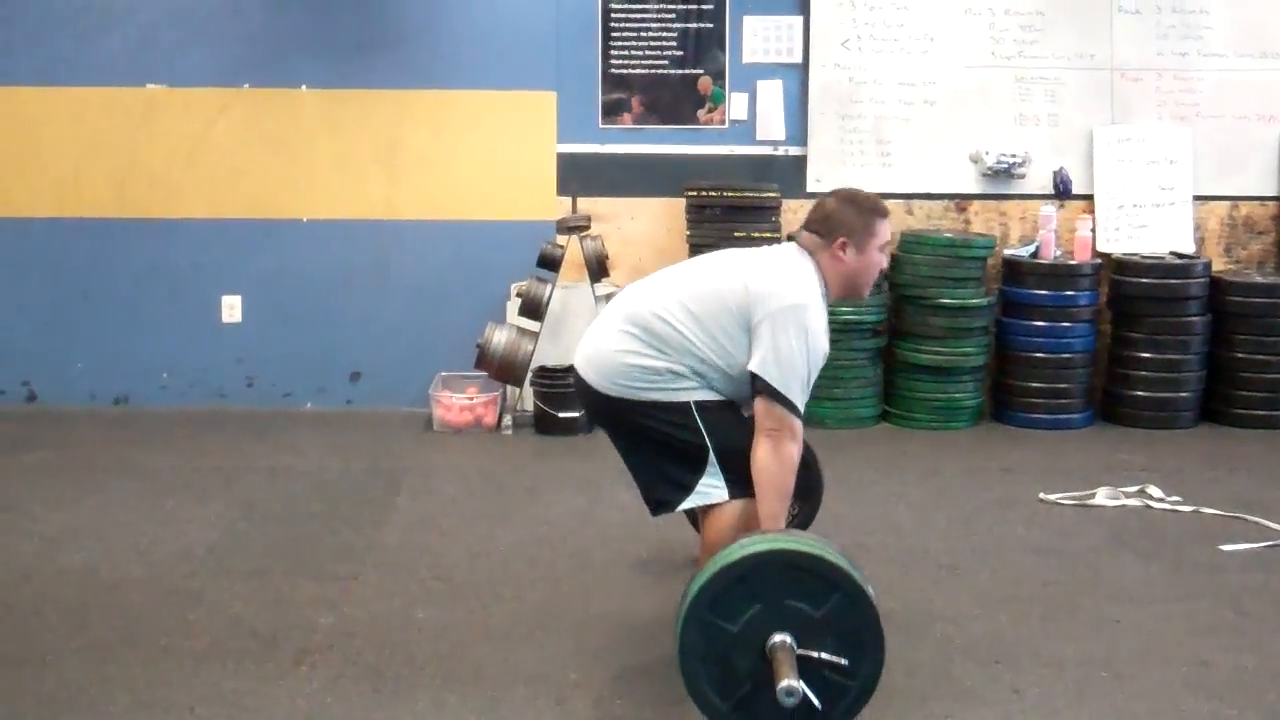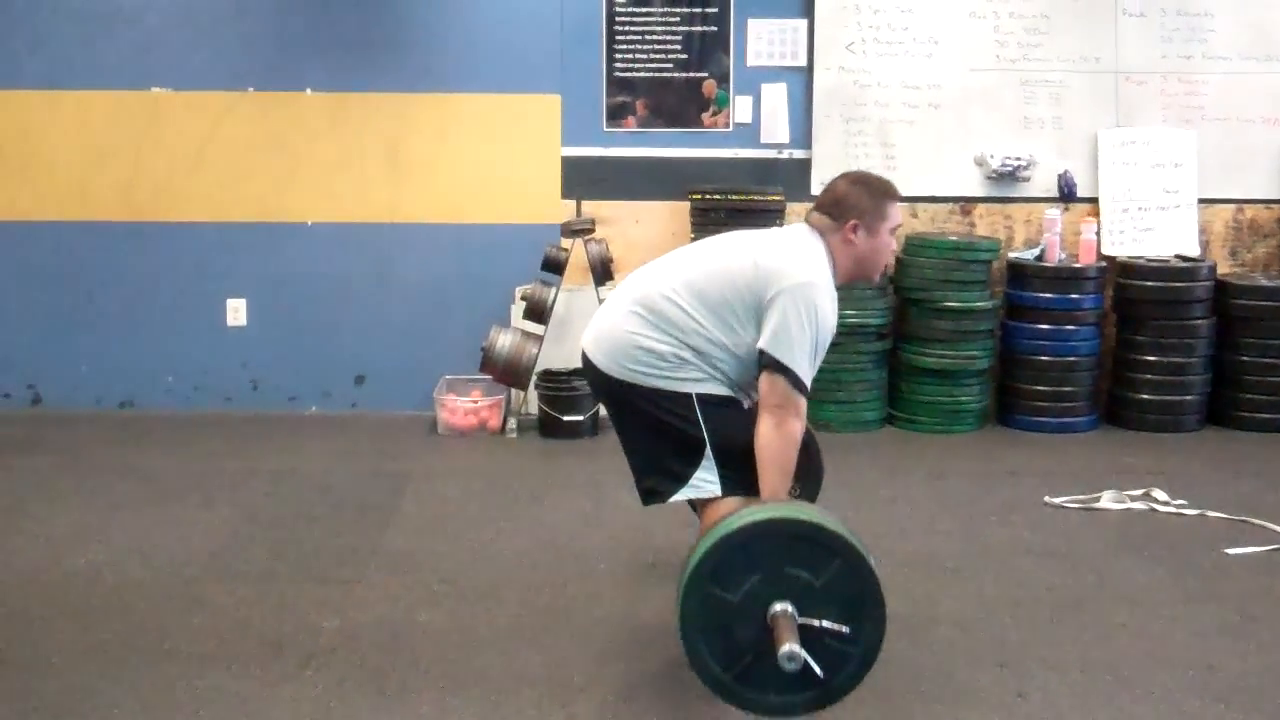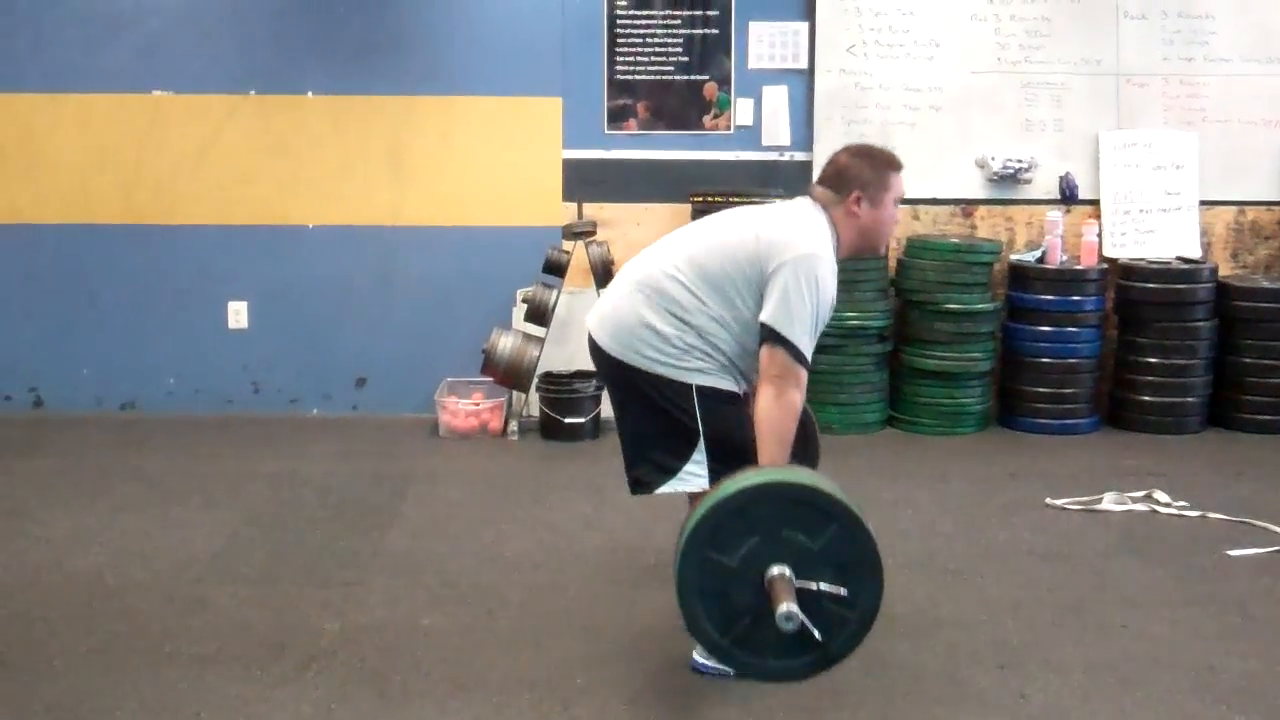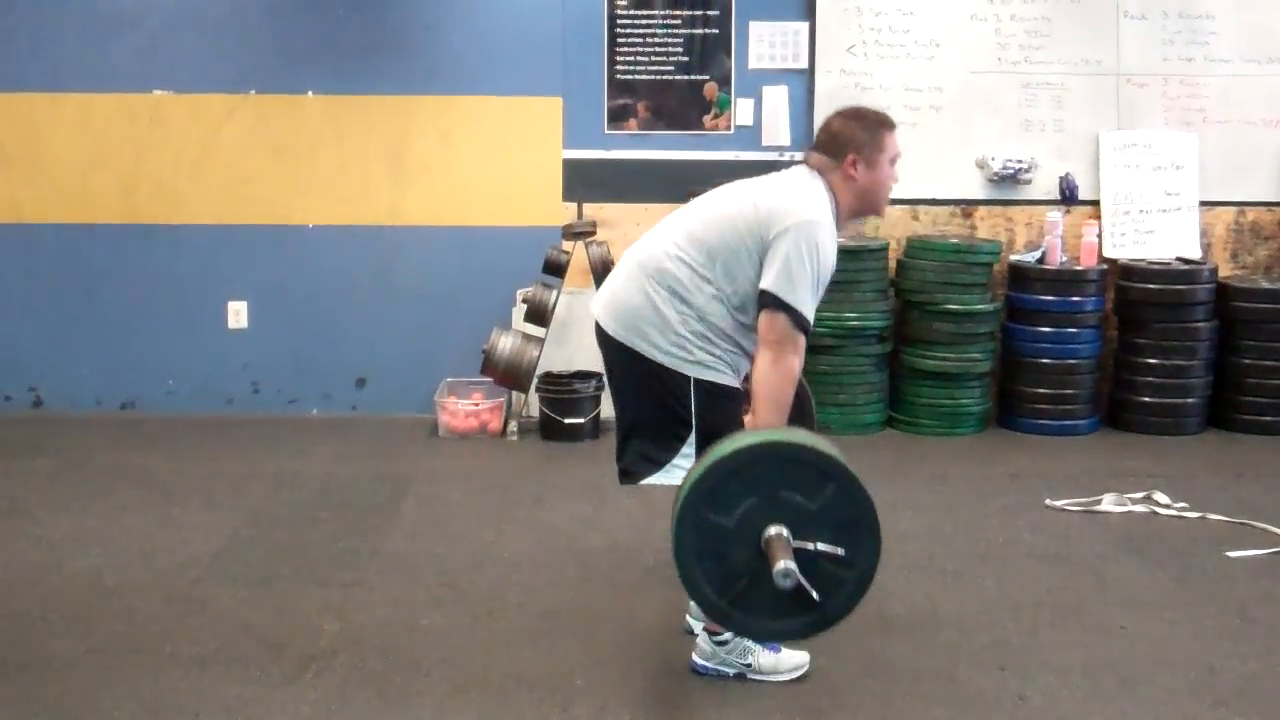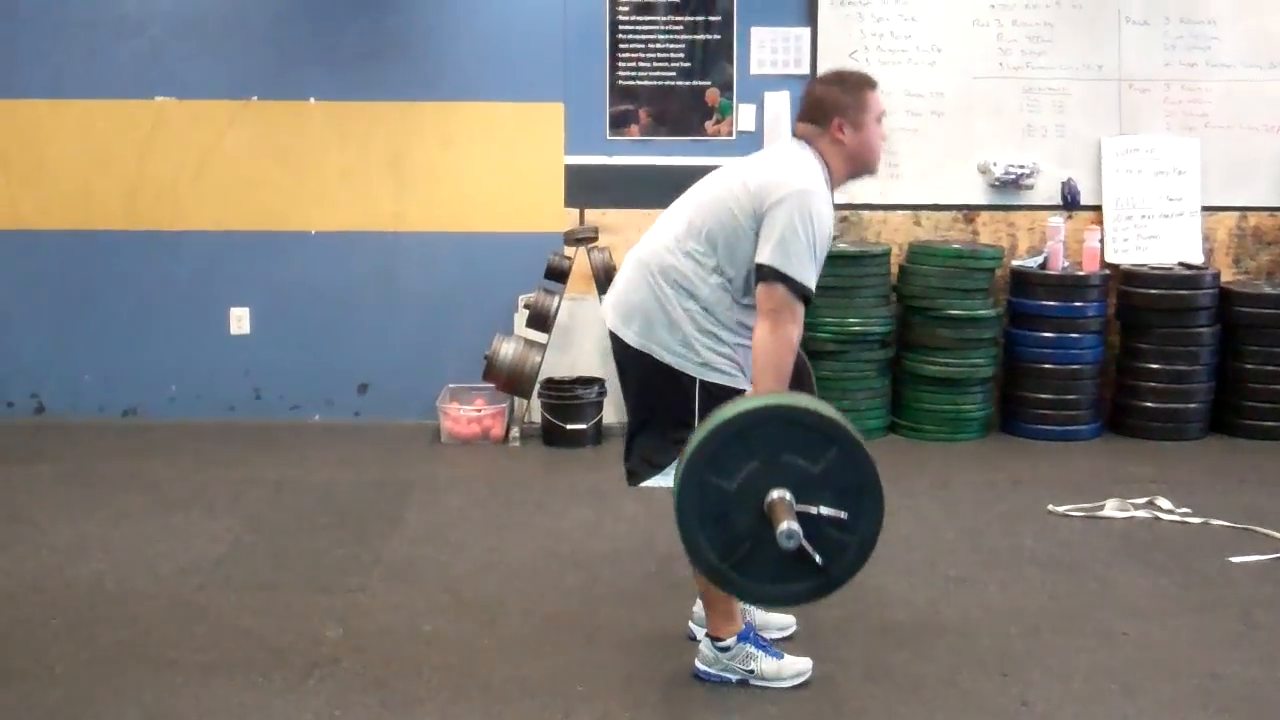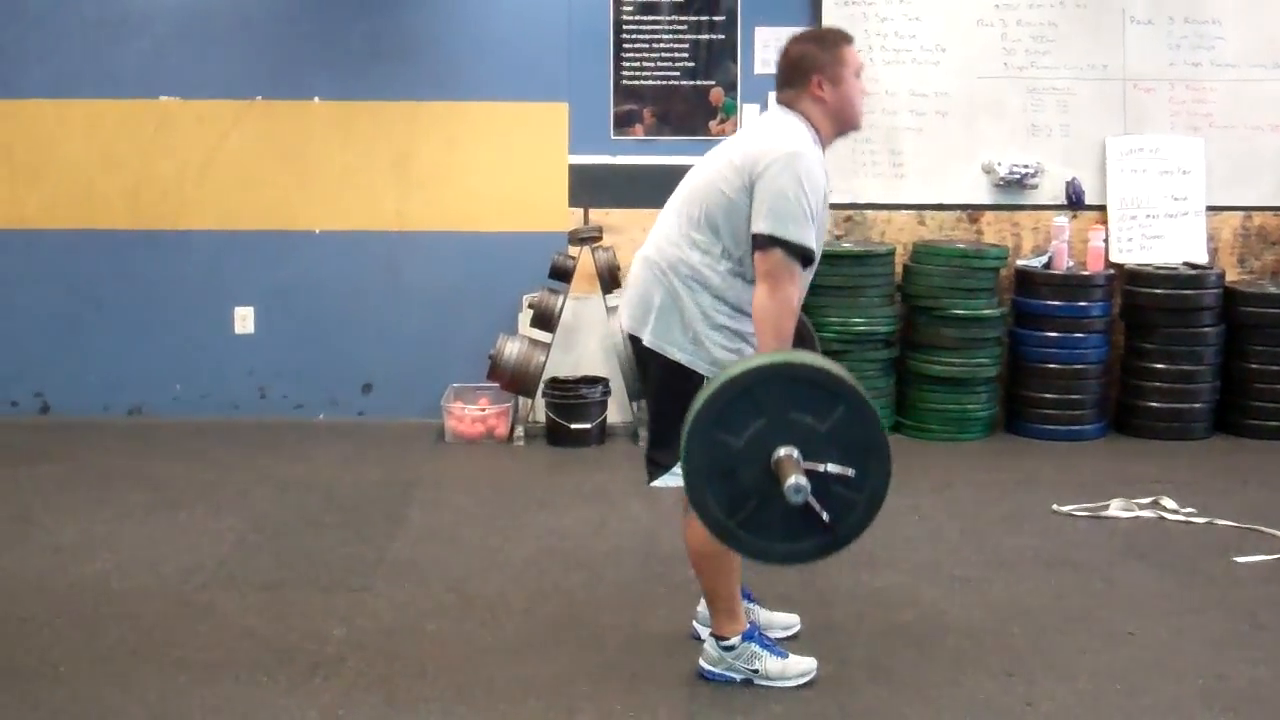
dt=0.1s
person 1, frame 1
left shoulder: (784, 269)
right shoulder: (798, 308)
right elbow: (778, 438)
left hip: (620, 355)
right hip: (631, 373)
left knee: (733, 470)
right knee: (741, 486)
person 1, frame 2
left shoulder: (786, 252)
right shoulder: (808, 290)
right elbow: (781, 420)
left hip: (632, 342)
right hip: (645, 358)
left knee: (728, 472)
right knee: (736, 487)
person 1, frame 3
left shoulder: (796, 229)
right shoulder: (809, 255)
left elbow: (770, 371)
right elbow: (782, 383)
left hip: (636, 328)
right hip: (651, 343)
left knee: (728, 474)
right knee: (731, 484)
person 1, frame 4
left shoulder: (797, 195)
right shoulder: (809, 224)
left elbow: (772, 335)
right elbow: (780, 347)
left hip: (654, 316)
right hip: (663, 330)
right ankle: (722, 641)
person 1, frame 5
left shoulder: (791, 169)
right shoulder: (803, 193)
left elbow: (768, 308)
right elbow: (778, 317)
left hip: (662, 314)
right hip: (671, 327)
left ankle: (721, 606)
right ankle: (725, 644)
person 1, frame 6
left shoulder: (779, 138)
right shoulder: (795, 159)
right elbow: (776, 279)
left hip: (693, 312)
right hip: (690, 323)
left ankle: (725, 604)
right ankle: (729, 643)
